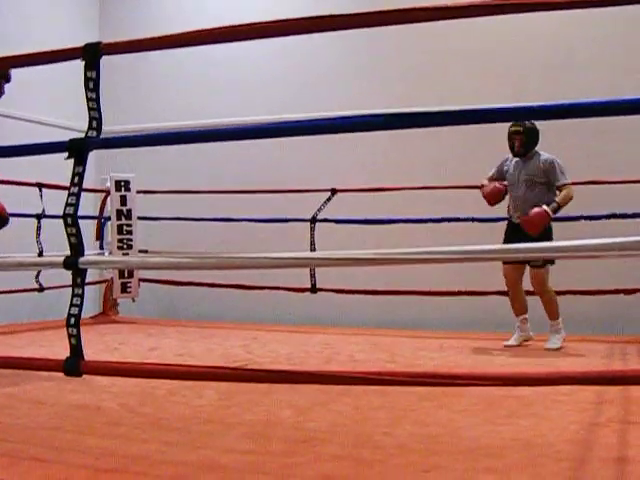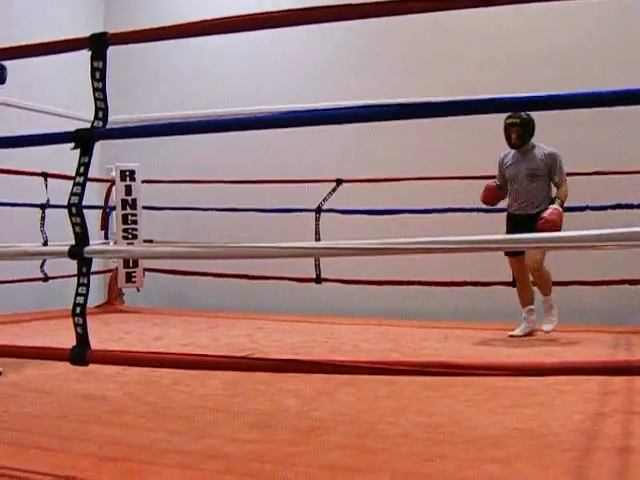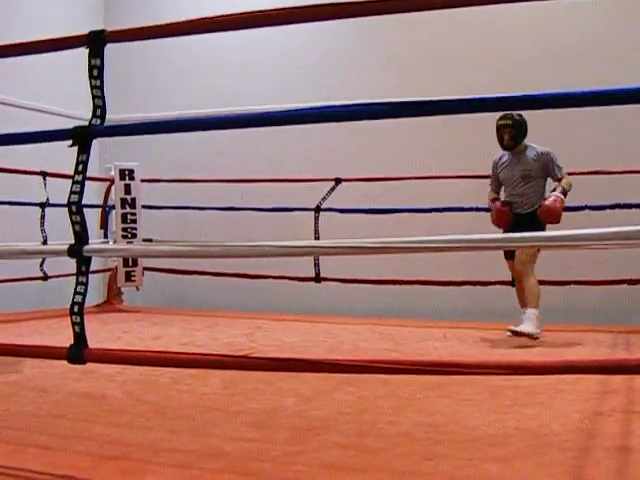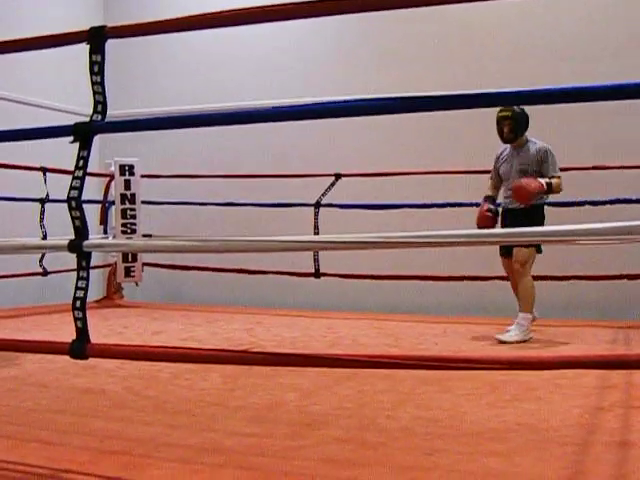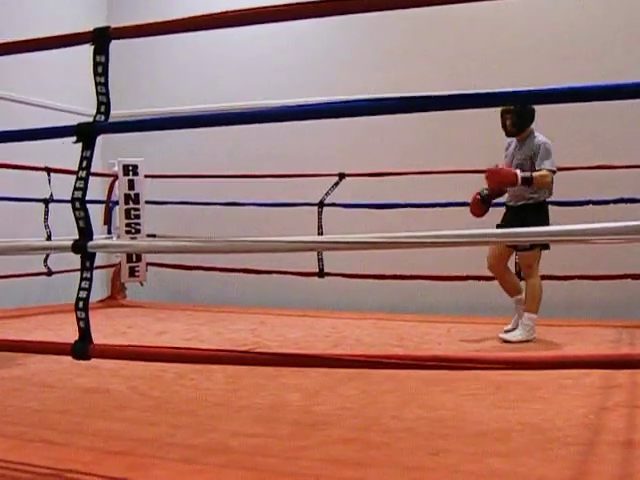
dt=0.2s
person 1, frame 1
left shoulder: (548, 162)
right shoulder: (508, 163)
left elbow: (568, 192)
right elbow: (488, 181)
left wrist: (550, 210)
right wrist: (489, 188)
left hip: (537, 228)
right hip: (514, 228)
left knee: (539, 283)
right knee: (511, 282)
left ankle: (557, 330)
right ankle: (523, 330)
person 1, frame 2
left shoulder: (548, 155)
right shoulder: (505, 158)
left elbow: (562, 185)
right elbow: (499, 186)
left wrist: (557, 207)
right wrist: (493, 192)
left hip: (538, 219)
right hip: (514, 219)
left knee: (535, 265)
right knee: (519, 274)
left ankle: (549, 306)
right ankle: (529, 321)
person 1, frame 3
left shoulder: (542, 155)
right shoulder: (499, 161)
left elbow: (564, 179)
right elbow: (493, 191)
left wrist: (558, 194)
right wrist: (495, 205)
left hip: (534, 218)
right hip: (510, 220)
left knee: (524, 265)
right knee: (517, 274)
left ankle: (531, 322)
right ankle: (527, 319)
person 1, frame 4
left shoulder: (541, 150)
right shoulder: (502, 155)
left elbow: (557, 183)
right elbow: (494, 186)
left wrist: (542, 185)
right wrist: (487, 203)
left hip: (530, 215)
right hip: (508, 216)
left knee: (521, 267)
right knee: (511, 271)
left ankle: (522, 327)
right ankle: (527, 313)
person 1, frame 5
left shoulder: (541, 144)
right shoulder: (510, 145)
left elbow: (547, 179)
left wrist: (518, 178)
right wrist: (489, 193)
left hip: (533, 212)
right hip: (512, 211)
left knee: (529, 269)
right knee: (494, 263)
left ankle: (527, 327)
right ankle: (522, 308)
